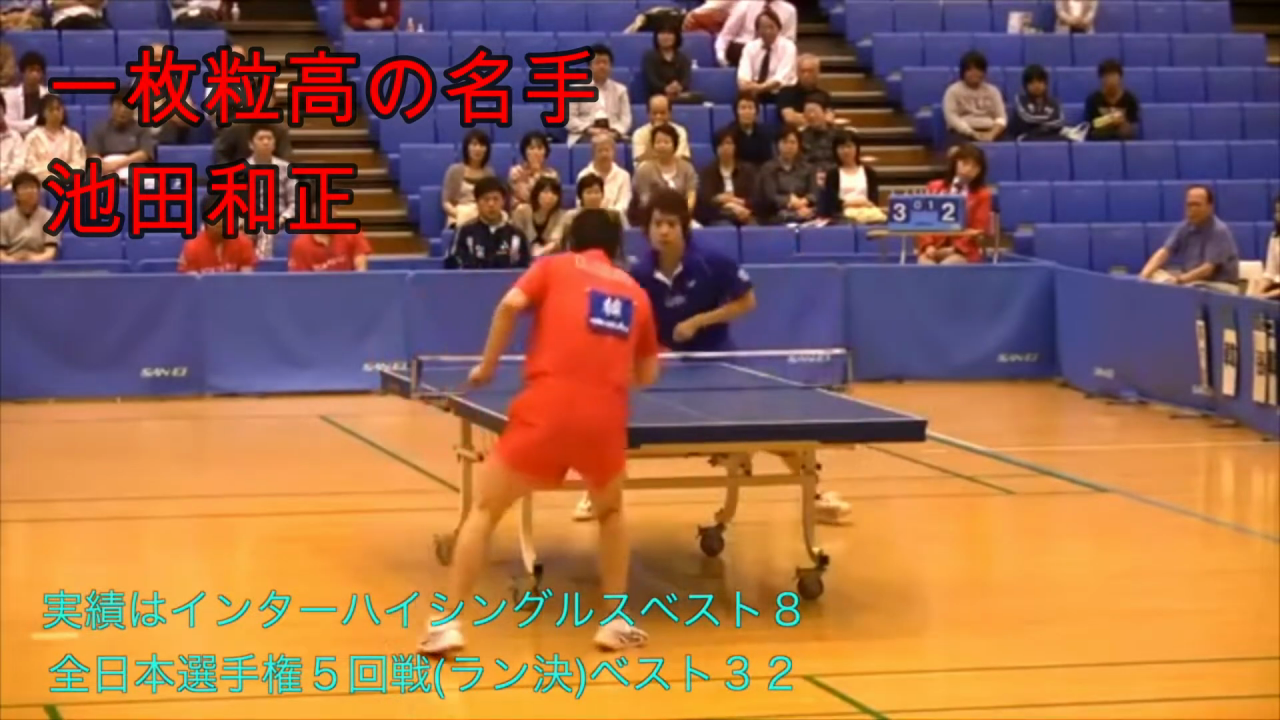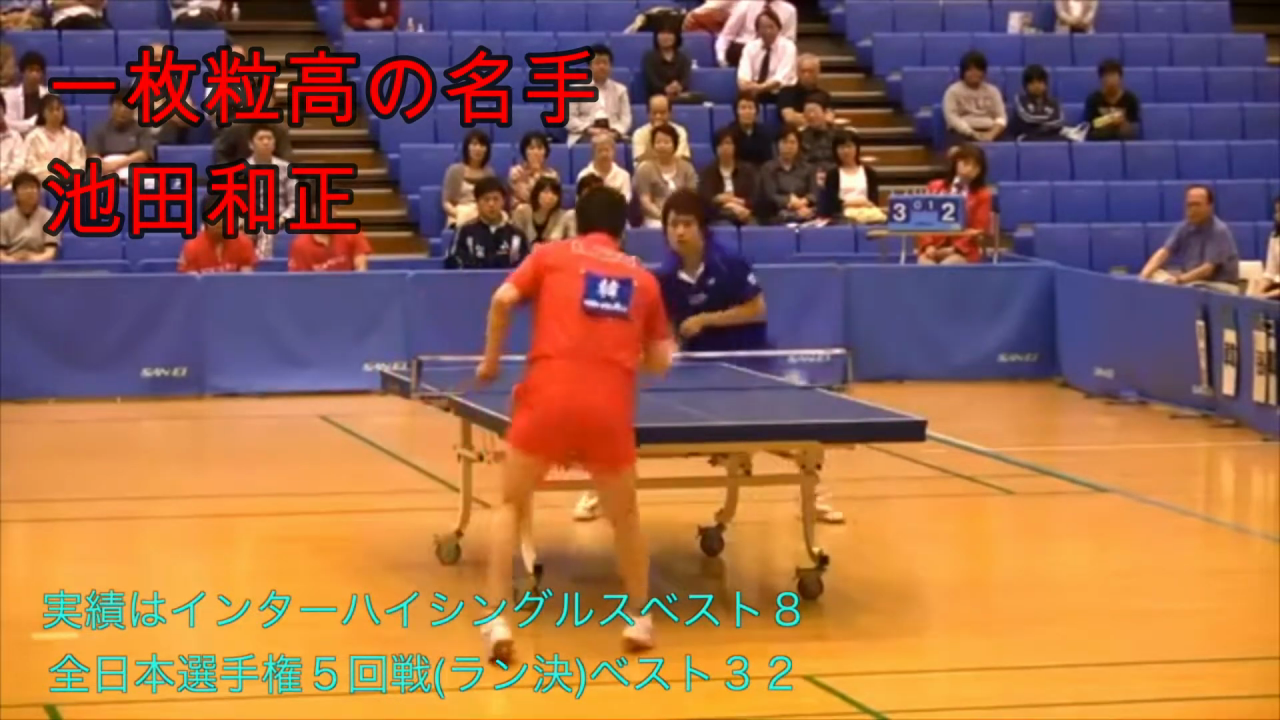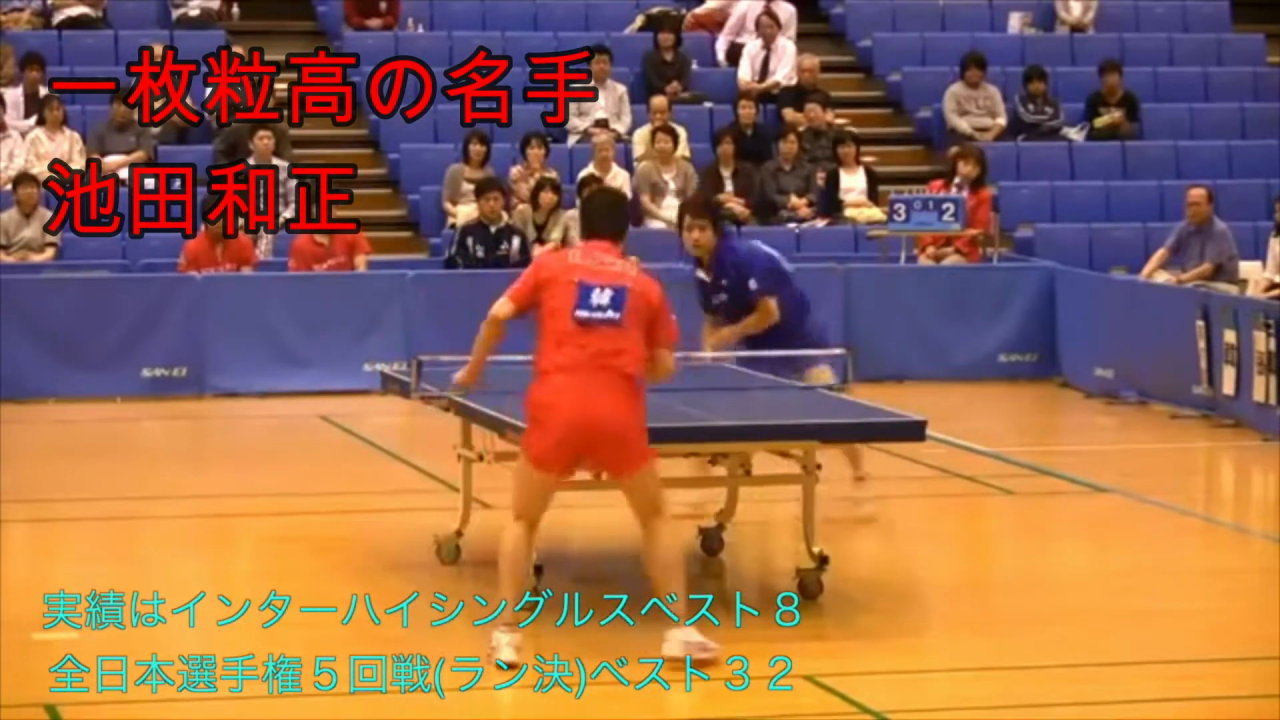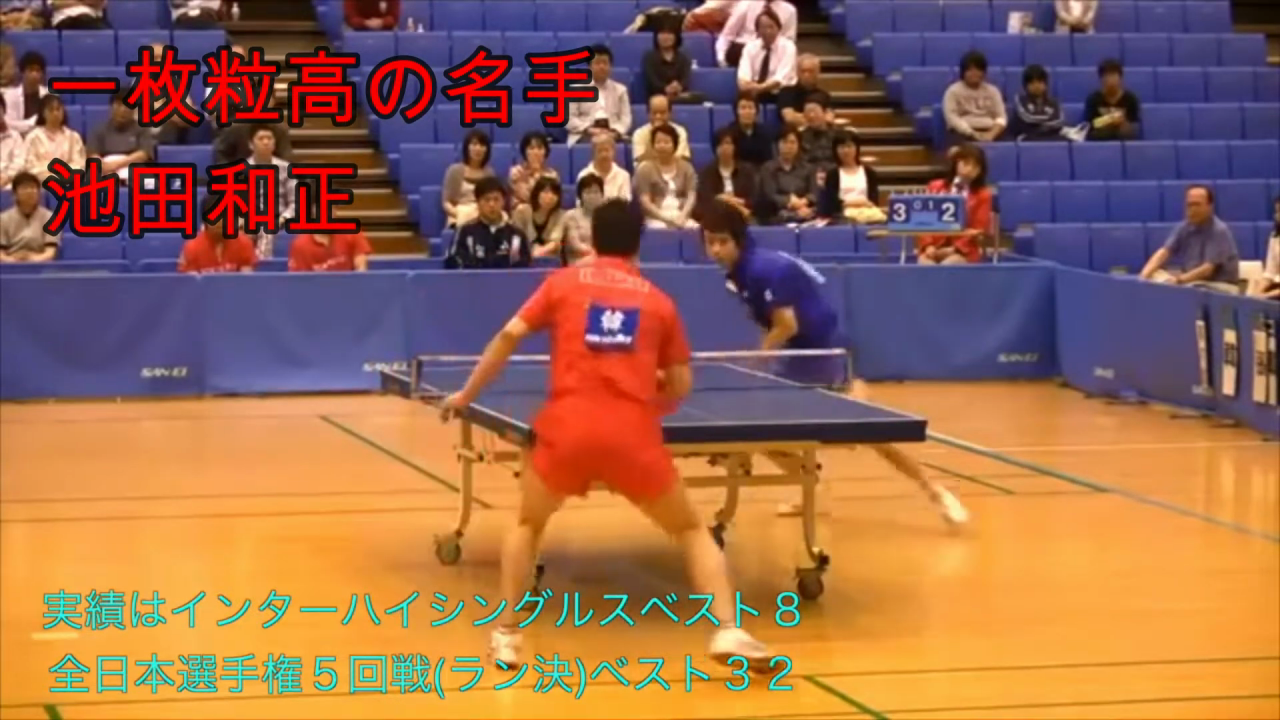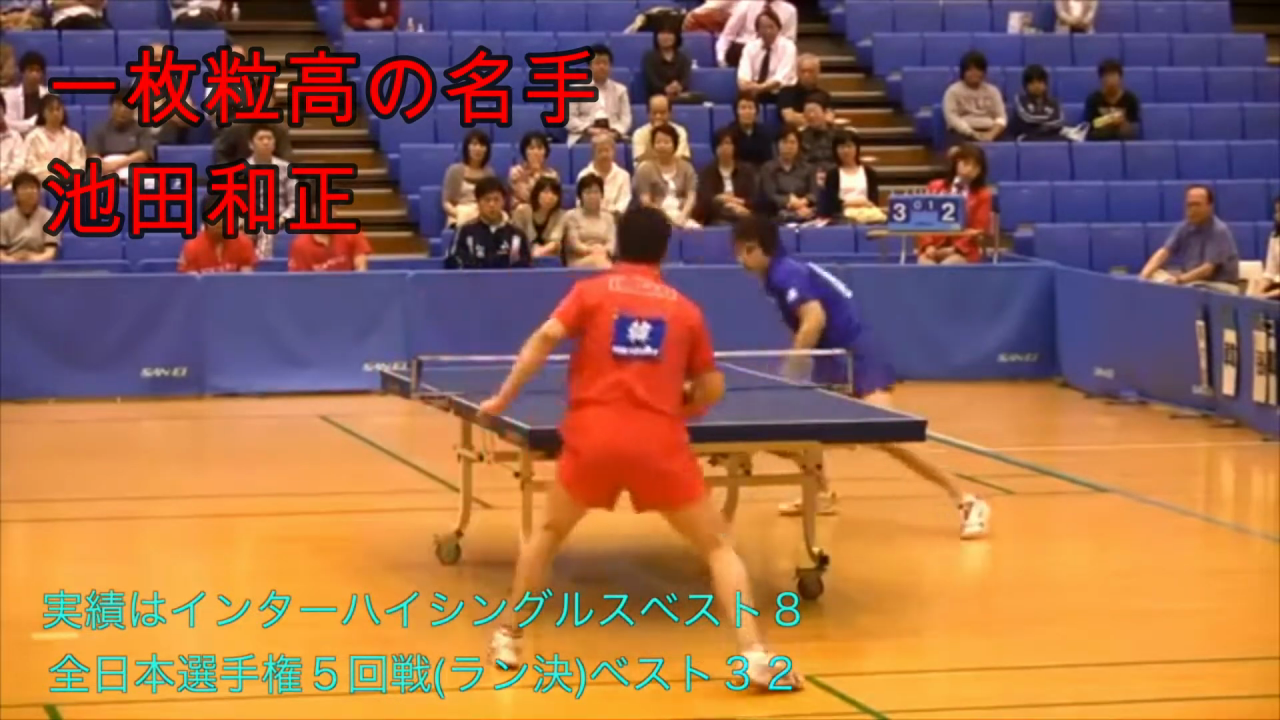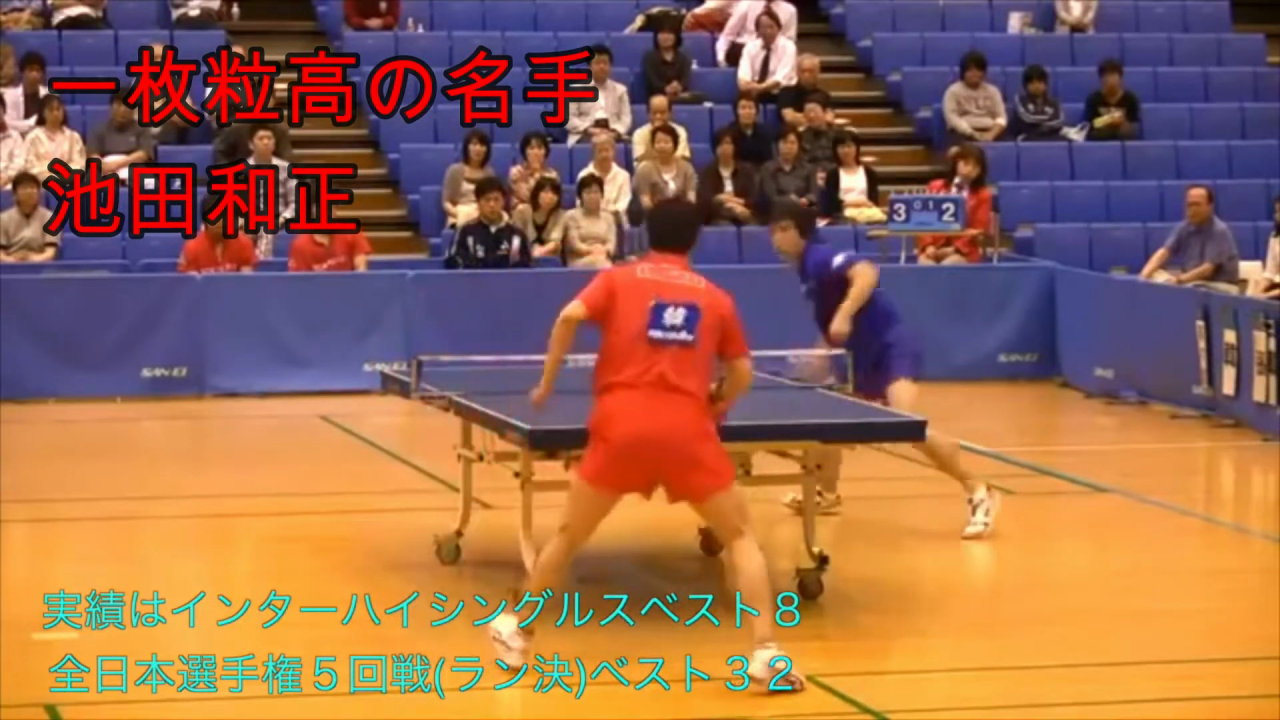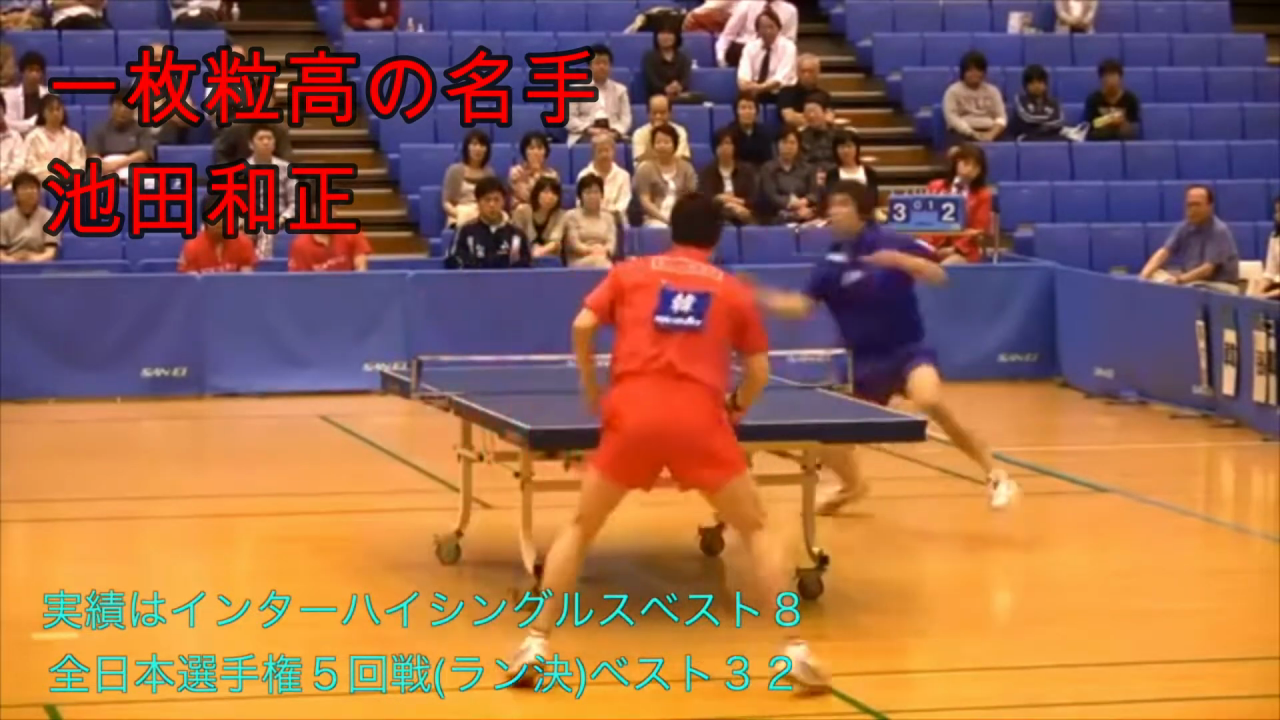
dt=0.1s
person 1, frame 1
left shoulder: (553, 267)
right shoulder: (638, 294)
left elbow: (511, 304)
right elbow: (648, 373)
left wrist: (487, 363)
left hip: (545, 409)
right hip: (605, 419)
left knee: (484, 511)
right knee: (611, 513)
left ankle: (448, 623)
right ankle: (616, 621)
person 1, frame 2
left shoulder: (552, 254)
right shoulder: (645, 278)
left elbow: (503, 300)
right elbow: (660, 360)
left wrist: (491, 359)
left hip: (548, 397)
right hip: (610, 403)
left knee: (509, 505)
right knee: (623, 513)
left ankle: (497, 620)
right ankle: (639, 619)
person 1, frame 3
left shoulder: (551, 263)
right shoulder: (646, 285)
left elbow: (498, 316)
right elbow: (664, 367)
left wrist: (470, 370)
left hip: (557, 406)
right hip: (619, 412)
left knee: (522, 521)
right knee: (655, 517)
left ankle: (506, 635)
right ankle: (681, 631)
person 1, frame 4
left shoulder: (563, 282)
right shoulder: (660, 302)
left elbow: (511, 334)
right elbow: (681, 384)
left wrist: (468, 391)
left hip: (567, 427)
right hip: (632, 432)
left knee: (527, 524)
right knee: (691, 531)
left ankle: (507, 635)
right ankle: (730, 633)
person 1, frame 5
left shoulder: (592, 290)
right shoulder: (686, 310)
left elbow: (546, 336)
right elbow: (710, 389)
left wrist: (502, 397)
left hip: (593, 437)
right hip: (659, 441)
left knee: (548, 532)
right knee: (717, 547)
left ankle: (508, 636)
right ankle: (756, 655)
person 1, frame 6
left shoulder: (618, 278)
right shoulder: (717, 298)
left elbow: (569, 317)
right elbow: (741, 377)
left wrist: (546, 385)
right wrist: (716, 404)
left hip: (620, 424)
right hip: (687, 428)
left knee: (570, 533)
right knee: (739, 537)
left ankle: (515, 633)
right ankle: (765, 652)
person 1, frame 7
left shoulder: (631, 271)
right shoulder: (735, 291)
left elbow: (583, 327)
right elbow: (758, 374)
left wrist: (592, 391)
right wrist: (736, 406)
left hip: (632, 413)
right hip: (698, 418)
left knee: (578, 528)
right knee: (755, 529)
left ankle: (536, 645)
right ankle: (795, 651)
person 2, frame 1
left shoulder: (711, 261)
right shoulder: (638, 276)
left elbow: (748, 301)
right elbow: (636, 325)
left wrist: (698, 323)
left hip: (716, 354)
right hip: (669, 360)
left knee: (773, 416)
right knee: (626, 424)
left ankle: (813, 495)
right ankle: (596, 493)
person 2, frame 2
left shoulder: (729, 260)
right shoulder: (666, 276)
left elbow: (757, 308)
left wrist: (706, 319)
left hip: (752, 350)
right hip: (702, 358)
right ankle: (601, 493)
person 2, frame 3
left shoulder: (747, 258)
right shoulder: (700, 274)
left elbow: (771, 314)
right elbow: (713, 320)
left wrist: (727, 337)
right wrist: (710, 352)
left hip: (798, 337)
right hip: (759, 349)
left ankle: (859, 474)
person 2, frame 4
left shoulder: (760, 268)
right shoulder: (743, 274)
left elbow: (787, 324)
right wrist: (764, 355)
left hip: (828, 349)
right hip: (803, 357)
left ankle: (936, 493)
person 2, frame 5
left shoulder: (785, 276)
right shoulder: (781, 278)
left elbow: (813, 322)
left wrist: (792, 369)
left hip: (860, 358)
right hip: (838, 364)
left knee: (890, 440)
left ankle: (968, 501)
right ankle: (820, 493)
person 2, frame 6
left shoulder: (822, 259)
right shoulder: (812, 269)
left elbow: (868, 274)
left wrist: (844, 315)
left hip: (890, 348)
right hip: (865, 358)
left ankle: (979, 495)
right ankle: (828, 493)
person 2, frame 7
left shoulder: (890, 241)
right shoulder: (832, 264)
left elbow: (938, 275)
right elbow: (802, 306)
left wrist: (900, 260)
right wrist: (764, 299)
left hip: (908, 351)
right hip: (865, 364)
left knee: (929, 403)
right knee: (826, 451)
left ankle: (995, 476)
right ankle: (851, 484)
